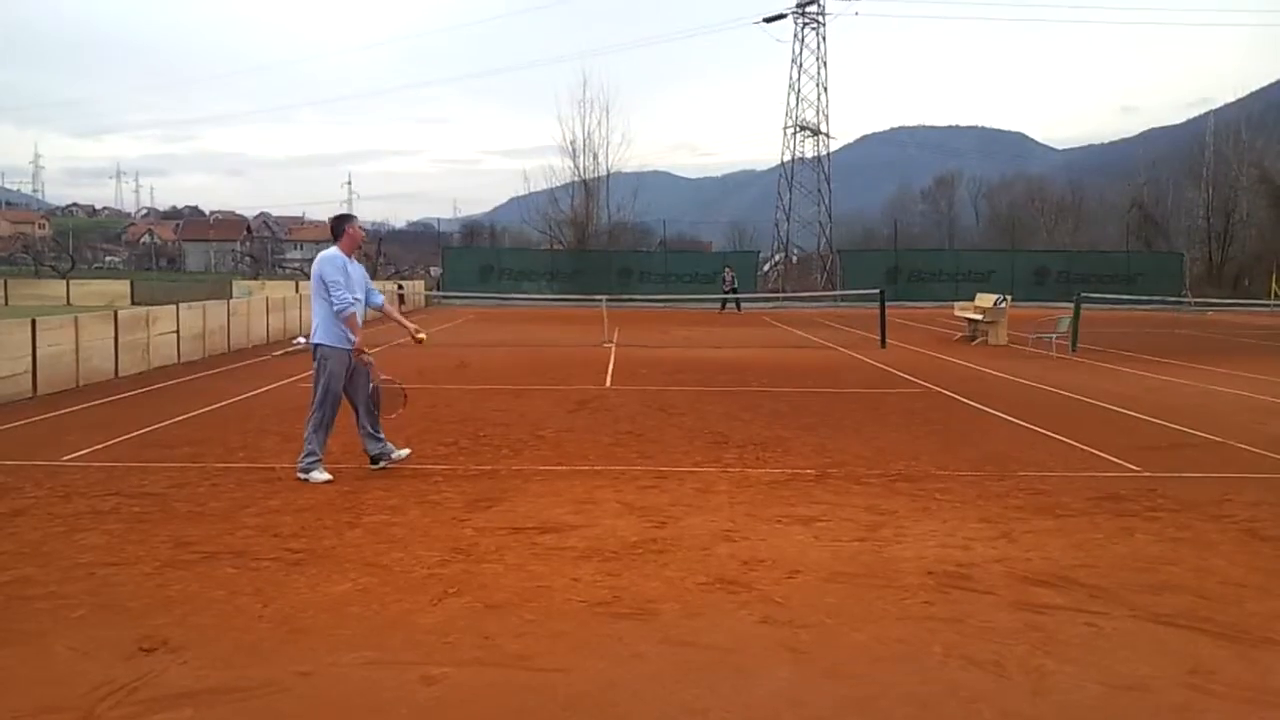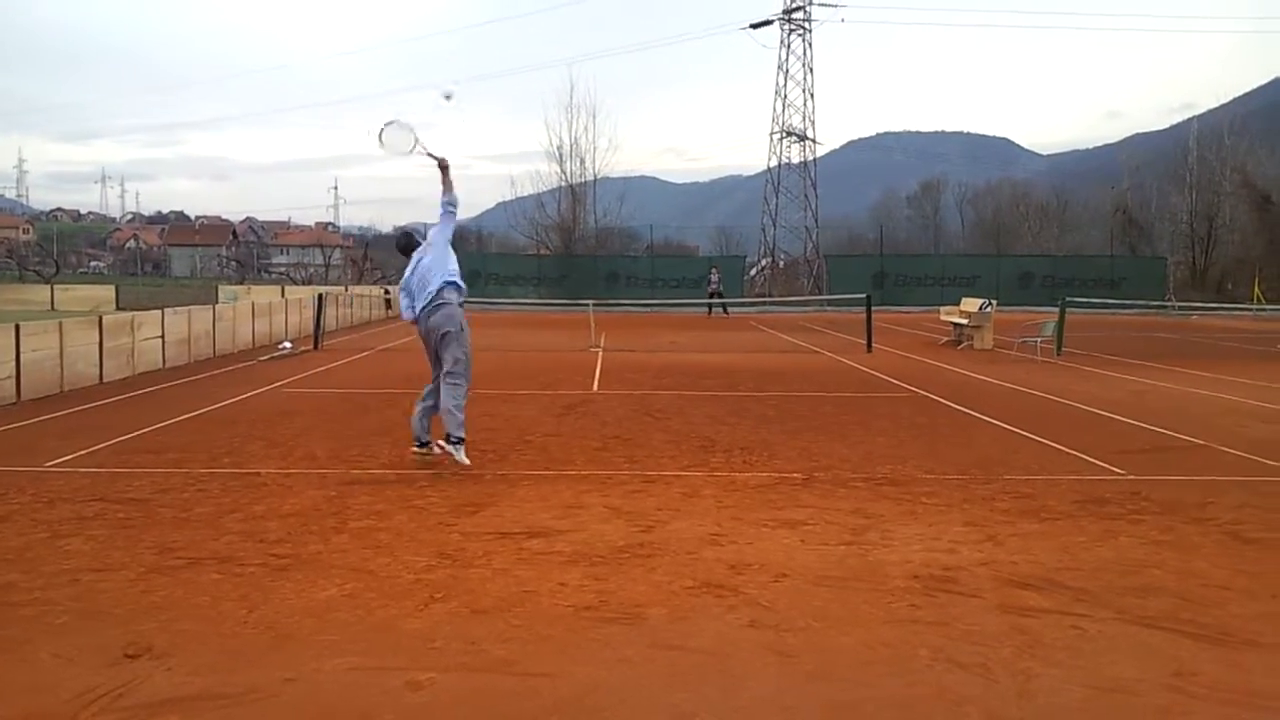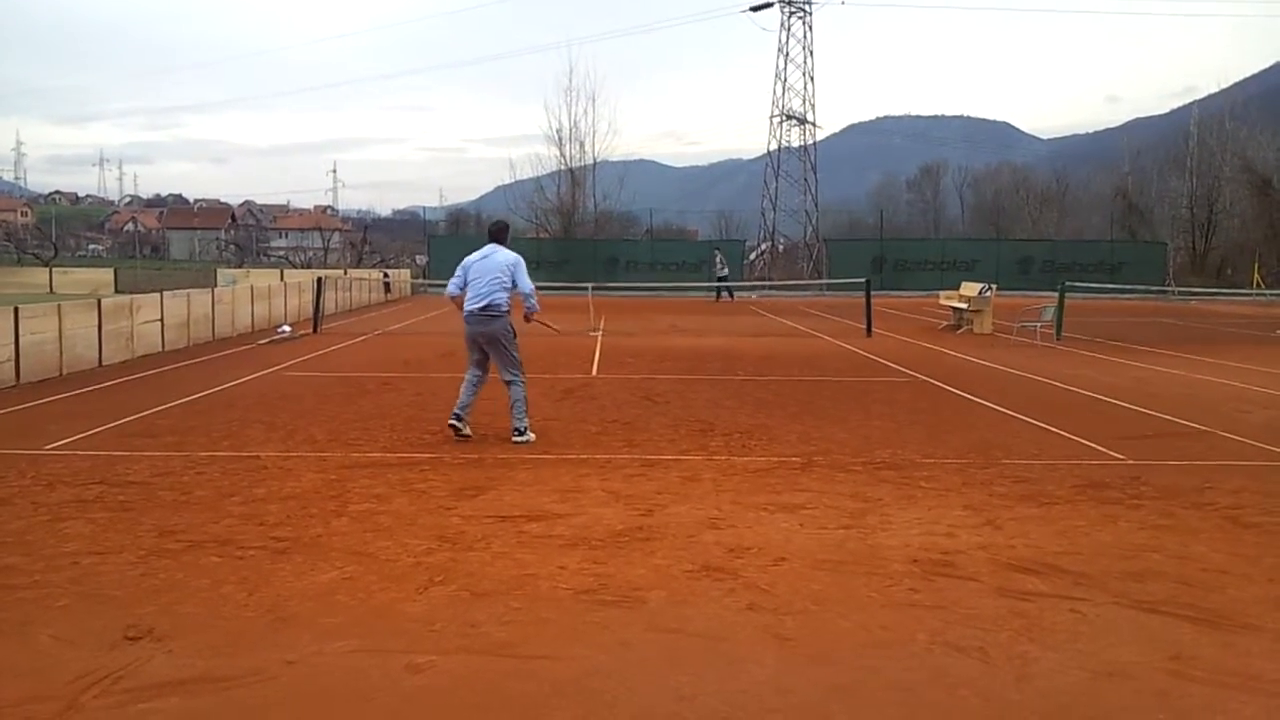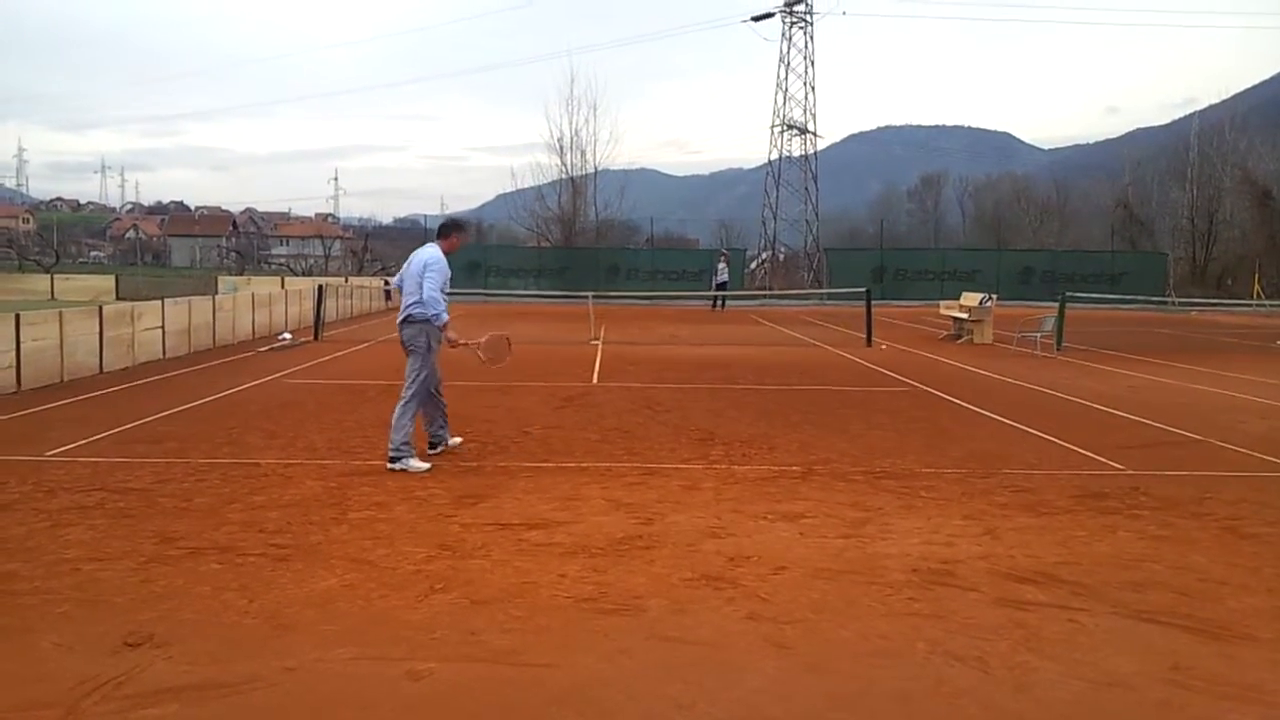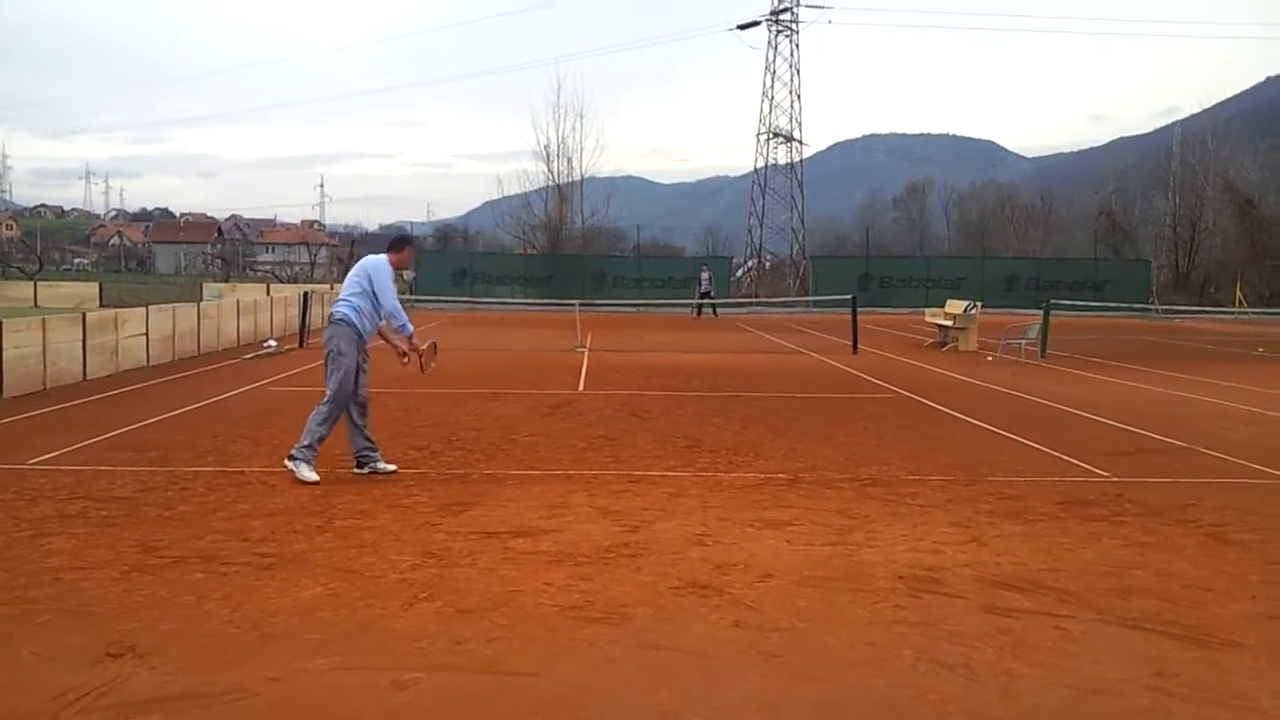
dt=1s
person 1, frame 1
left shoulder: (358, 268)
right shoulder: (329, 259)
left elbow: (378, 300)
right elbow: (341, 301)
left wrist: (405, 324)
right wrist: (358, 336)
left hip: (352, 347)
right hip: (331, 345)
left knee: (366, 398)
right knee: (326, 405)
left ankle: (379, 452)
right ankle: (309, 464)
person 1, frame 2
left shoulder: (408, 277)
right shoulder: (435, 241)
left elbow: (408, 317)
right elbow: (449, 208)
right wrist: (445, 174)
left hip: (428, 323)
right hip: (447, 312)
left knee: (439, 380)
right knee: (455, 378)
left ankle: (423, 439)
right ankle: (454, 438)
person 1, frame 3
left shoulder: (470, 259)
right shoulder: (513, 258)
left elbow: (452, 292)
right elbow: (526, 290)
right wrist: (530, 312)
left hip: (472, 322)
right hip: (497, 321)
left knee: (475, 371)
right knee: (514, 375)
left ankle: (459, 416)
right ankle: (520, 429)
person 1, frame 4
left shoulder: (419, 254)
right shoulder: (437, 259)
left elbow: (397, 283)
right elbow: (431, 297)
right wrist: (447, 328)
left hip: (410, 325)
right hip: (422, 328)
left knee: (431, 386)
right knee: (414, 392)
left ankle: (438, 438)
right ankle: (399, 455)
person 1, frame 5
left shoulder: (381, 269)
right shoulder: (378, 264)
left elbow: (378, 317)
right elbow: (391, 307)
left wrist: (396, 343)
right wrist: (409, 335)
left hip: (355, 338)
right hip: (343, 333)
left knee: (358, 401)
right knee: (335, 399)
left ankle: (366, 458)
right ankle: (300, 456)
